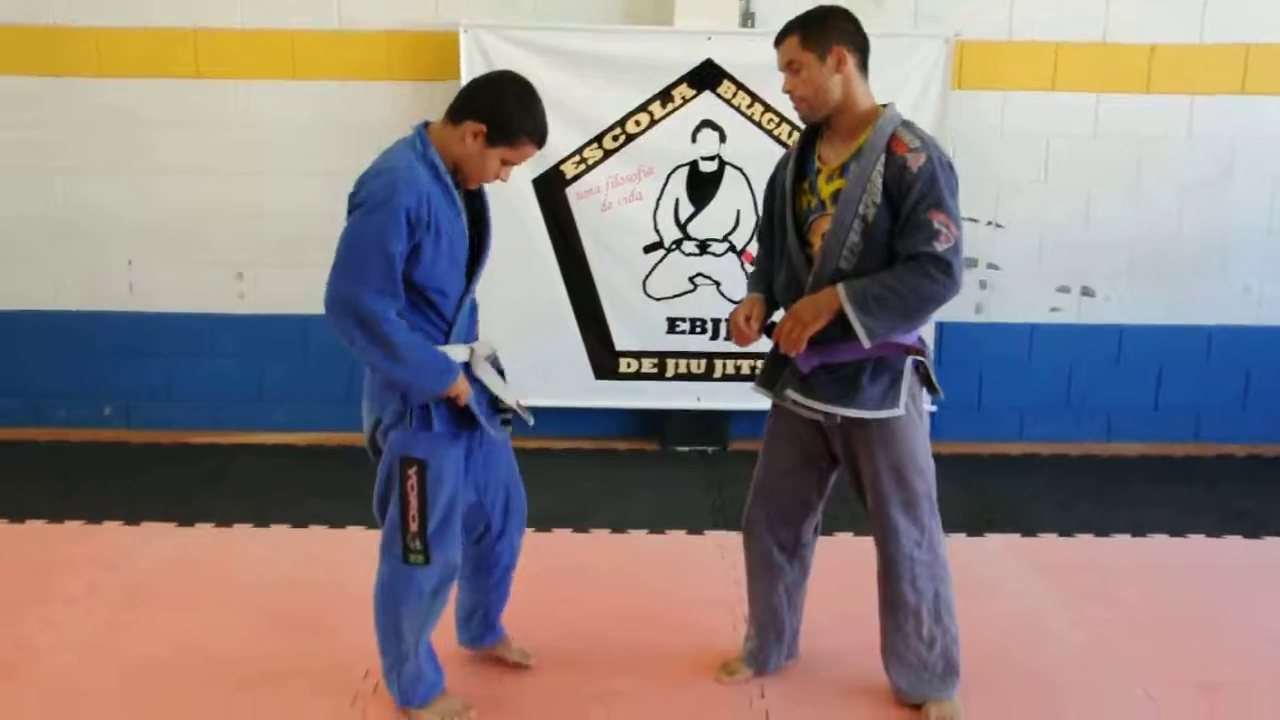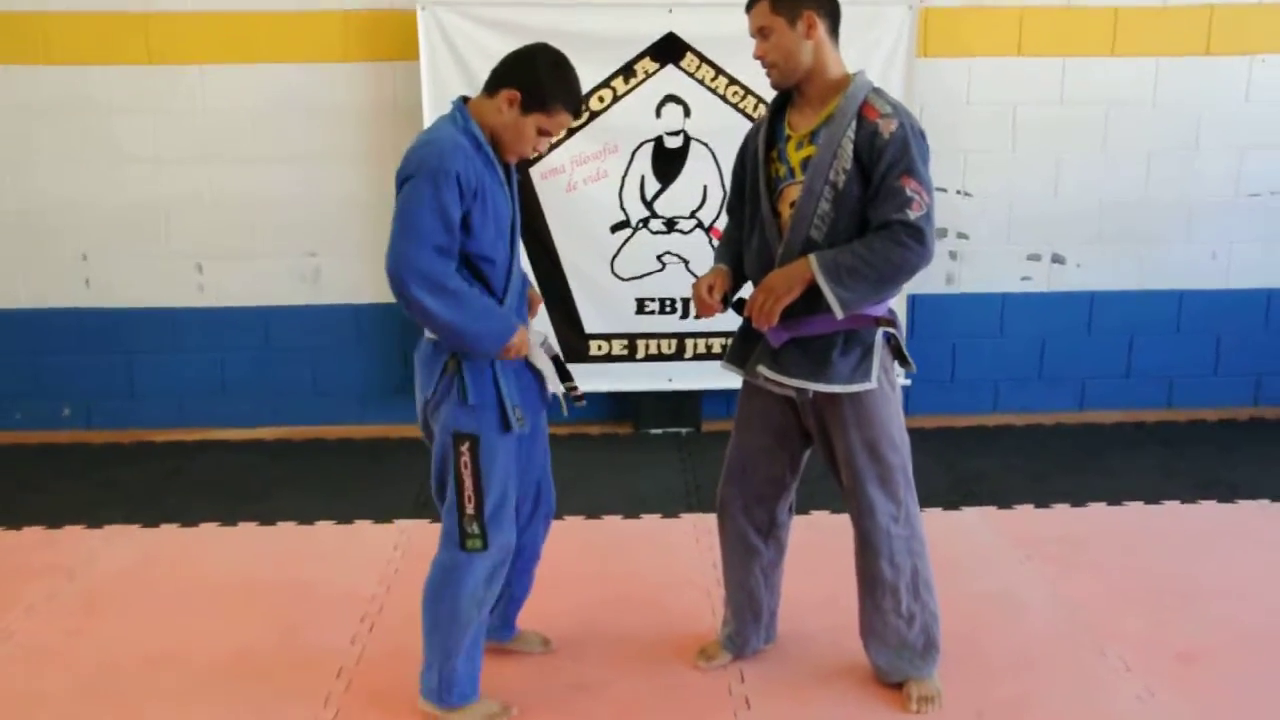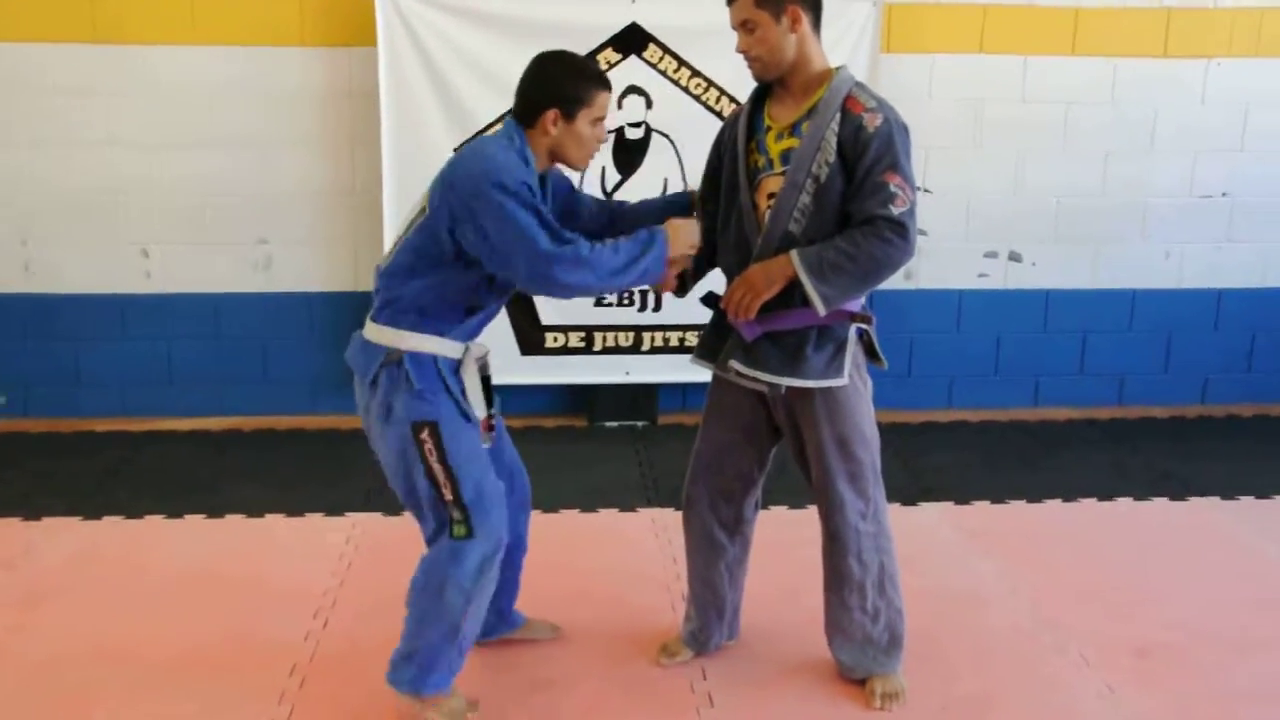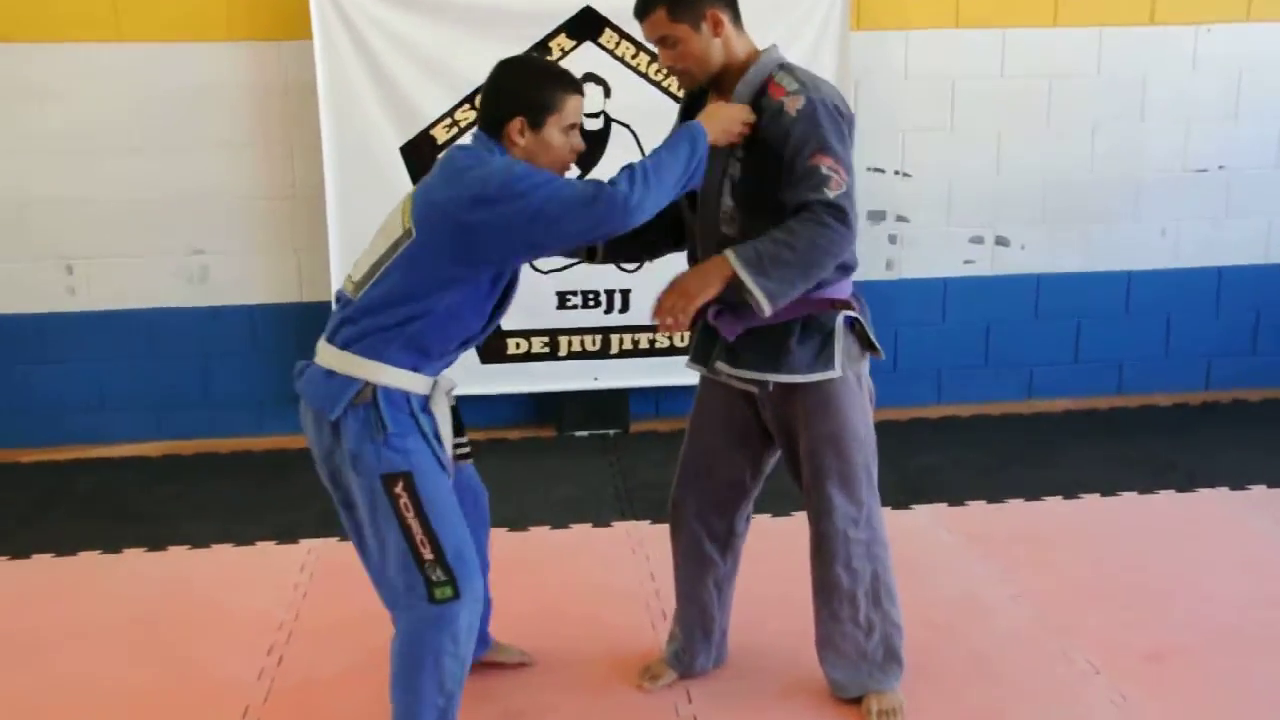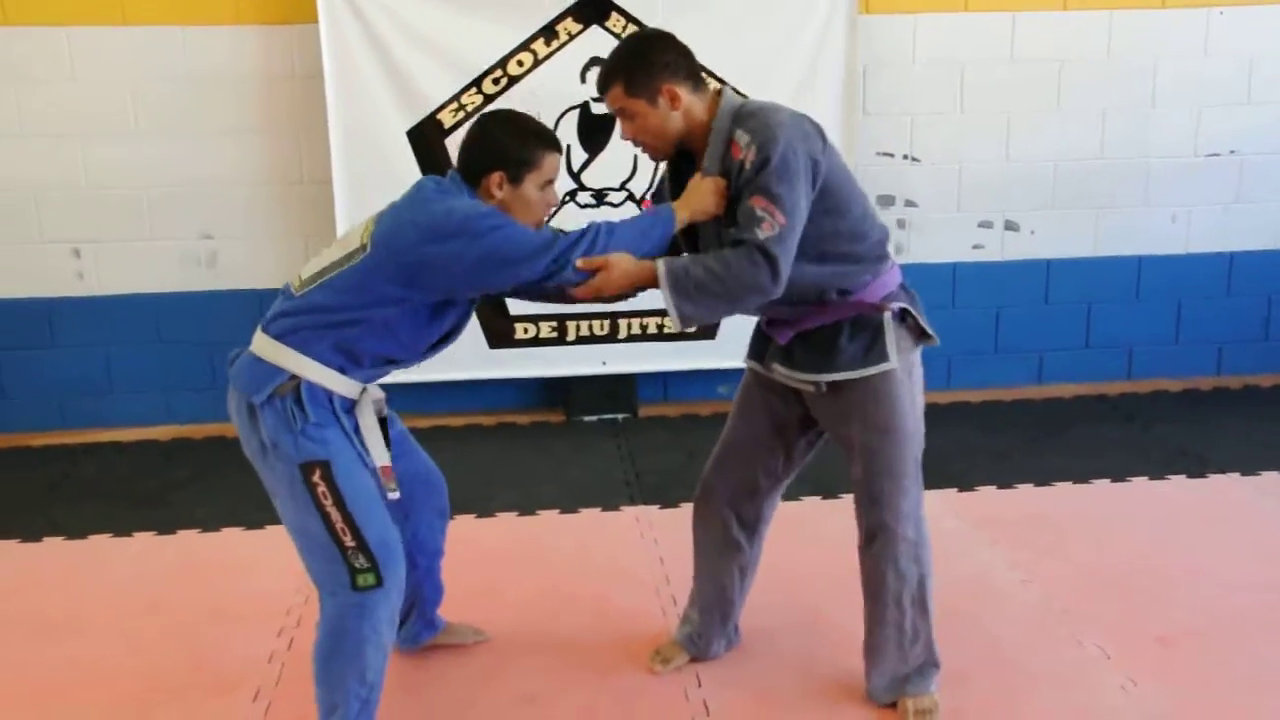
dt=1s
person 1, frame 1
left shoulder: (912, 158)
right shoulder: (796, 162)
left elbow: (938, 271)
left wrist: (835, 301)
right wrist: (759, 298)
left hip: (879, 380)
right hip: (802, 374)
left knee: (906, 537)
right knee: (772, 521)
right ankle: (768, 646)
person 1, frame 2
left shoulder: (883, 125)
right shoulder: (767, 130)
left elbow: (909, 240)
left wrist: (808, 272)
right wrist: (726, 270)
left hip: (850, 353)
right hip: (773, 348)
left knee: (882, 513)
right knee: (746, 501)
left ankle: (907, 658)
right ankle: (746, 629)
person 1, frame 3
left shoulder: (866, 120)
right shoulder: (743, 123)
left elbow: (891, 235)
right elbow: (714, 213)
left wrist: (787, 268)
right wrist: (686, 257)
left hip: (823, 348)
right hip: (743, 342)
left knee: (850, 509)
right knee: (712, 495)
left ankle: (871, 653)
right ankle: (707, 625)
person 1, frame 4
left shoulder: (799, 104)
right shoulder: (702, 109)
left elbow: (828, 225)
right elbow: (671, 220)
left wrist: (719, 271)
left hip: (814, 345)
right hip: (734, 347)
left knee: (843, 515)
right knee: (701, 505)
right ankle: (693, 647)
person 1, frame 5
left shoulder: (772, 139)
right shoulder: (690, 161)
left elbow: (758, 270)
left wrist: (646, 274)
left hip: (863, 343)
right hip: (787, 346)
left knee: (889, 514)
right knee: (728, 493)
right ankle: (706, 631)
person 2, frame 1
left shoulder: (448, 173)
right shoulder: (397, 187)
right elbow: (356, 304)
left wrist: (462, 364)
right wrist: (437, 377)
left hip: (466, 379)
right hip: (419, 395)
left knee: (501, 512)
right knee: (426, 551)
left ankle: (481, 630)
person 2, frame 2
left shoulder: (492, 153)
right shoulder: (441, 158)
right elbow: (415, 274)
left wrist: (520, 290)
right wrist: (499, 332)
left hip: (510, 362)
right hip: (468, 373)
left knee: (530, 509)
right knee: (480, 537)
left ankle: (495, 626)
person 2, frame 3
left shoulder: (526, 170)
right shoulder: (489, 173)
left elbow: (590, 219)
right elbow: (554, 266)
left wrist: (689, 205)
right wrist: (658, 247)
left hip: (446, 364)
right hip: (409, 370)
left knee: (506, 494)
right knee: (473, 525)
left ankle: (495, 618)
person 2, frame 4
left shoulder: (477, 176)
right shoulder: (492, 189)
left elbow: (578, 222)
right elbow: (615, 205)
right wrist: (699, 134)
left hip: (387, 394)
right hip: (367, 404)
left knee: (463, 510)
right knee: (444, 587)
left ankle: (466, 645)
person 2, frame 5
left shoulder: (452, 213)
right shoulder: (453, 225)
left elbow: (543, 273)
right elbow: (565, 259)
right wrist: (678, 213)
left hip: (331, 389)
right hip: (291, 398)
left knee: (420, 496)
right knee: (371, 569)
left ankle: (416, 625)
